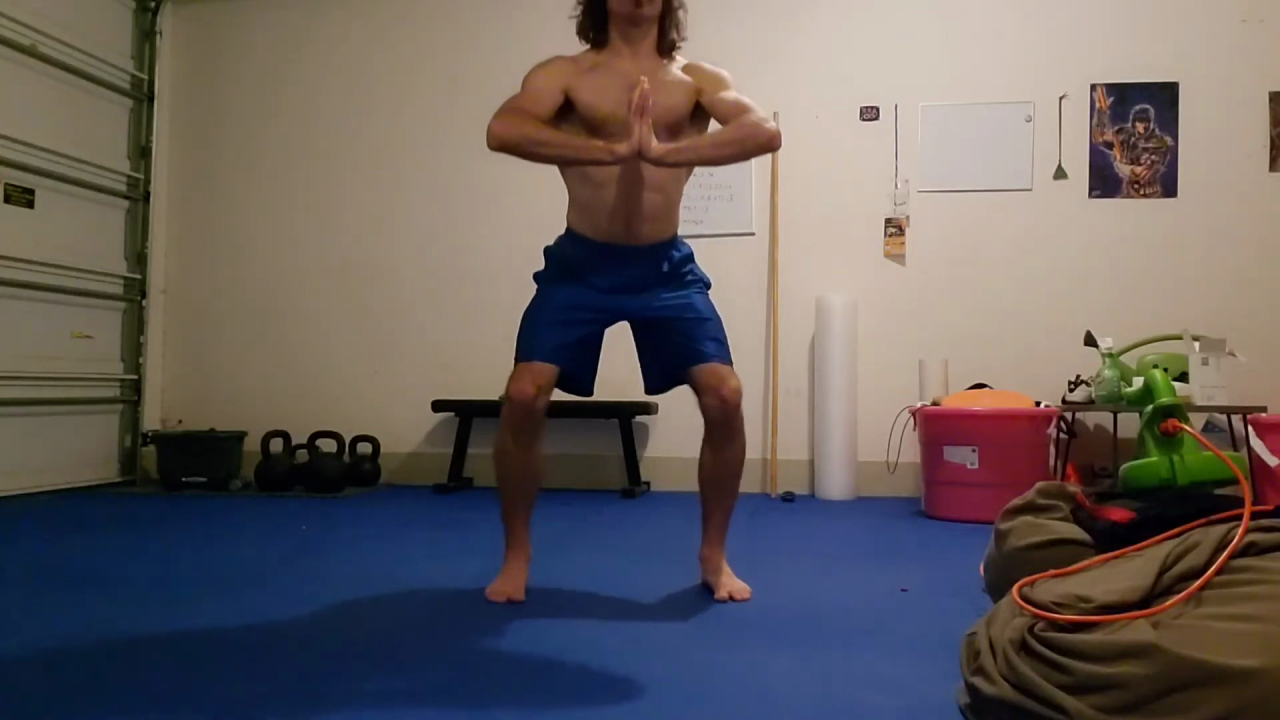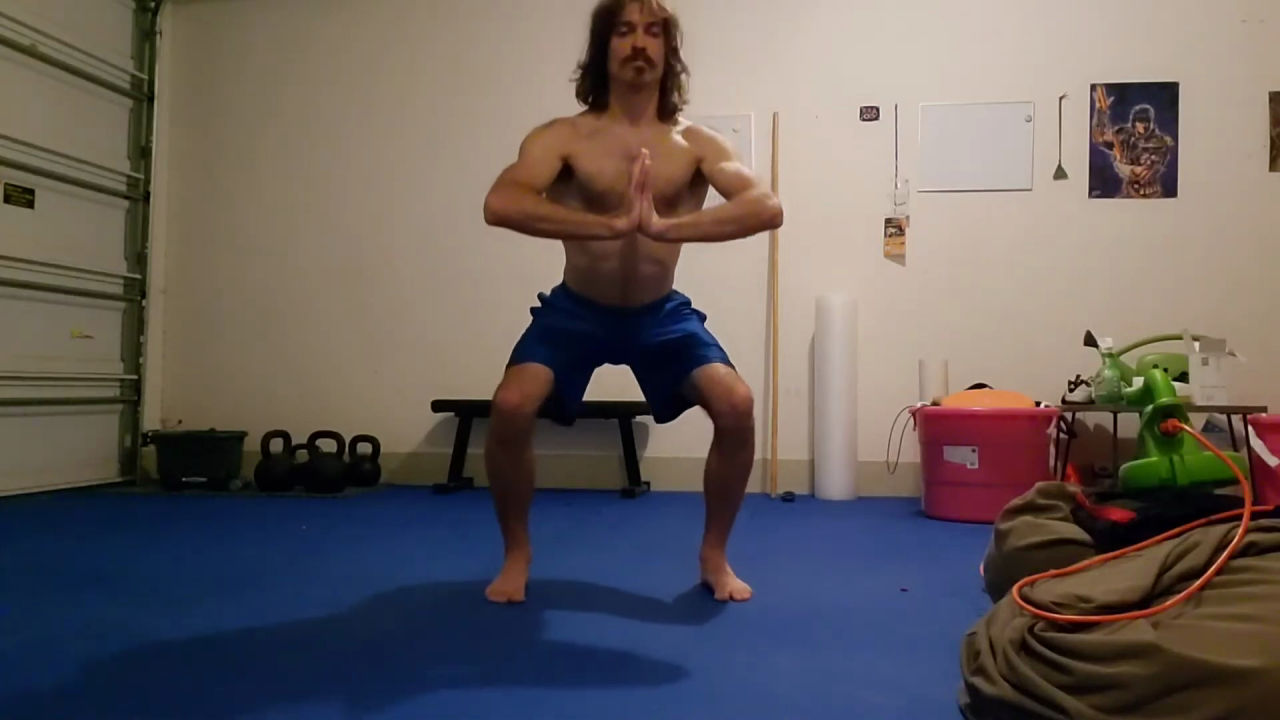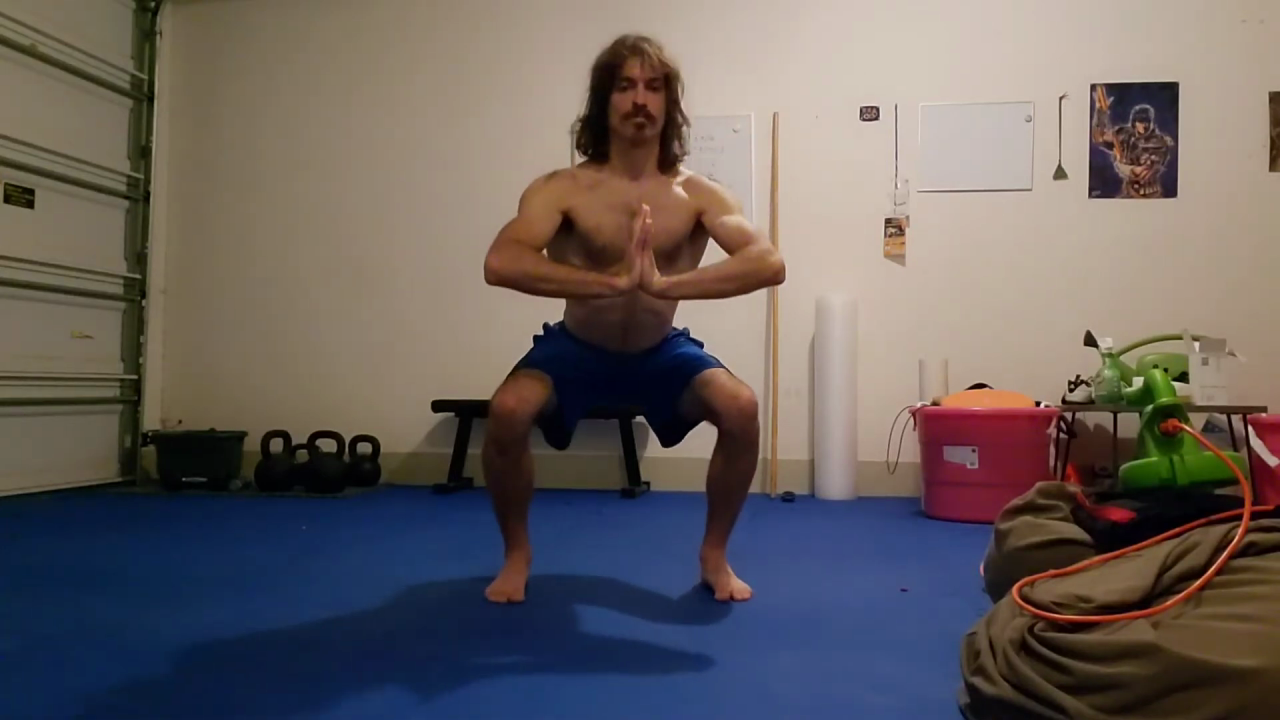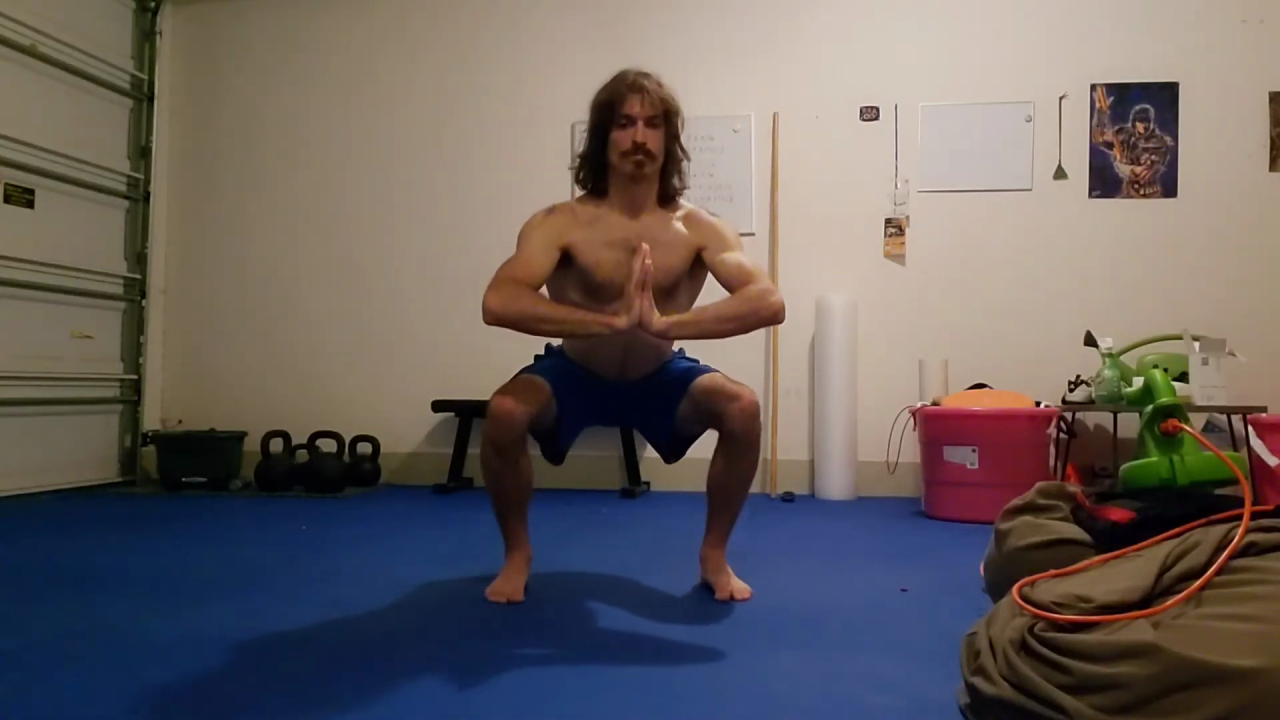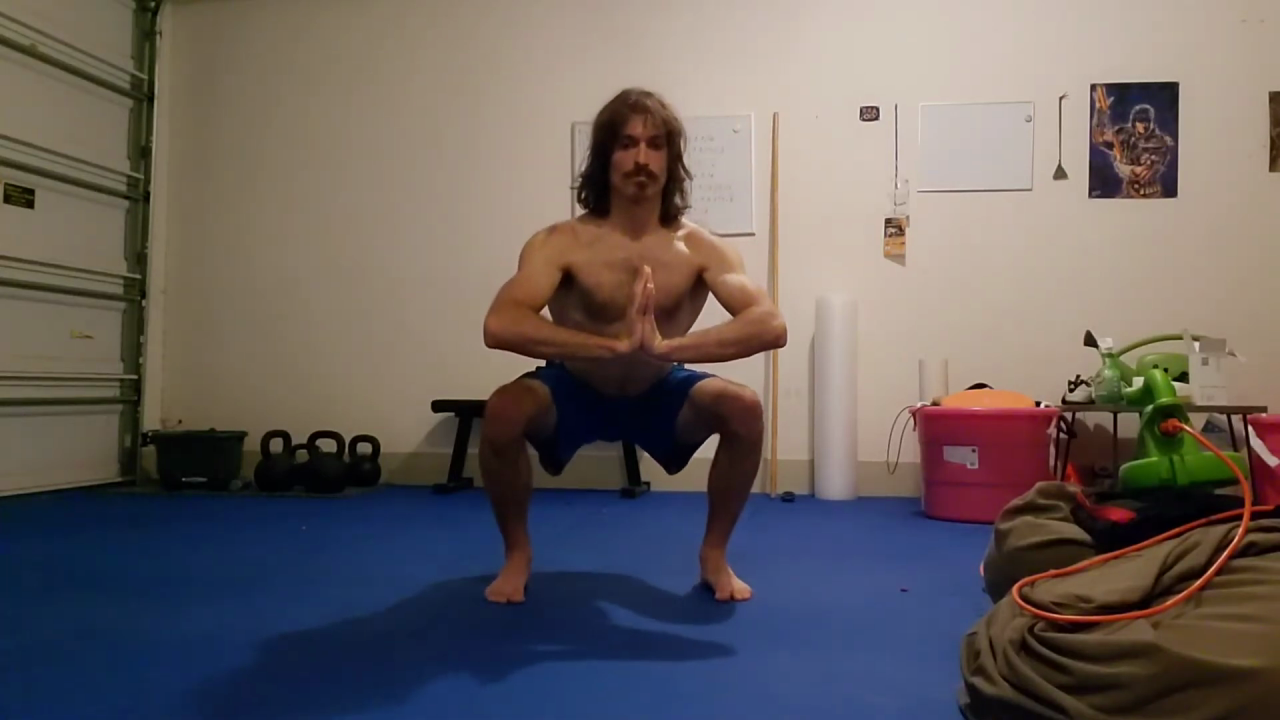
dt=0.7s
person 1, frame 1
left shoulder: (699, 78)
right shoulder: (563, 73)
left elbow: (765, 132)
right elbow: (502, 130)
left wrist: (665, 151)
right wrist: (615, 150)
left hip: (665, 268)
right hip: (580, 265)
left knee: (724, 397)
right knee: (524, 397)
left ankle: (714, 554)
right ankle: (517, 554)
person 1, frame 2
left shoulder: (696, 143)
right shoulder: (562, 137)
left elbow: (767, 207)
right elbow: (499, 204)
left wrist: (665, 226)
right wrist: (613, 224)
left hip: (661, 313)
right hip: (575, 311)
left knee: (736, 405)
right knee: (511, 406)
left ankle: (714, 554)
right ankle: (517, 553)
person 1, frame 3
left shoulder: (699, 194)
right shoulder: (560, 189)
left elbow: (770, 263)
right elbow: (500, 264)
left wrist: (666, 284)
right wrist: (615, 282)
left hip: (661, 351)
right hip: (575, 348)
left knee: (740, 409)
right knee: (508, 411)
left ankle: (714, 554)
right ankle: (517, 553)
person 1, frame 4
left shoulder: (699, 229)
right shoulder: (559, 224)
left elbow: (769, 303)
right elbow: (498, 304)
left wrist: (664, 324)
right wrist: (613, 321)
left hip: (659, 376)
right hip: (575, 374)
left knee: (741, 408)
right knee: (505, 412)
left ankle: (714, 554)
right ankle: (517, 553)
person 1, frame 5
left shoulder: (701, 248)
right shoulder: (561, 243)
left elbow: (771, 325)
right elbow: (500, 326)
left wrist: (666, 346)
right wrist: (615, 344)
left hip: (660, 392)
right hip: (575, 389)
left knee: (743, 410)
right knee: (504, 412)
left ankle: (714, 554)
right ankle: (517, 553)
